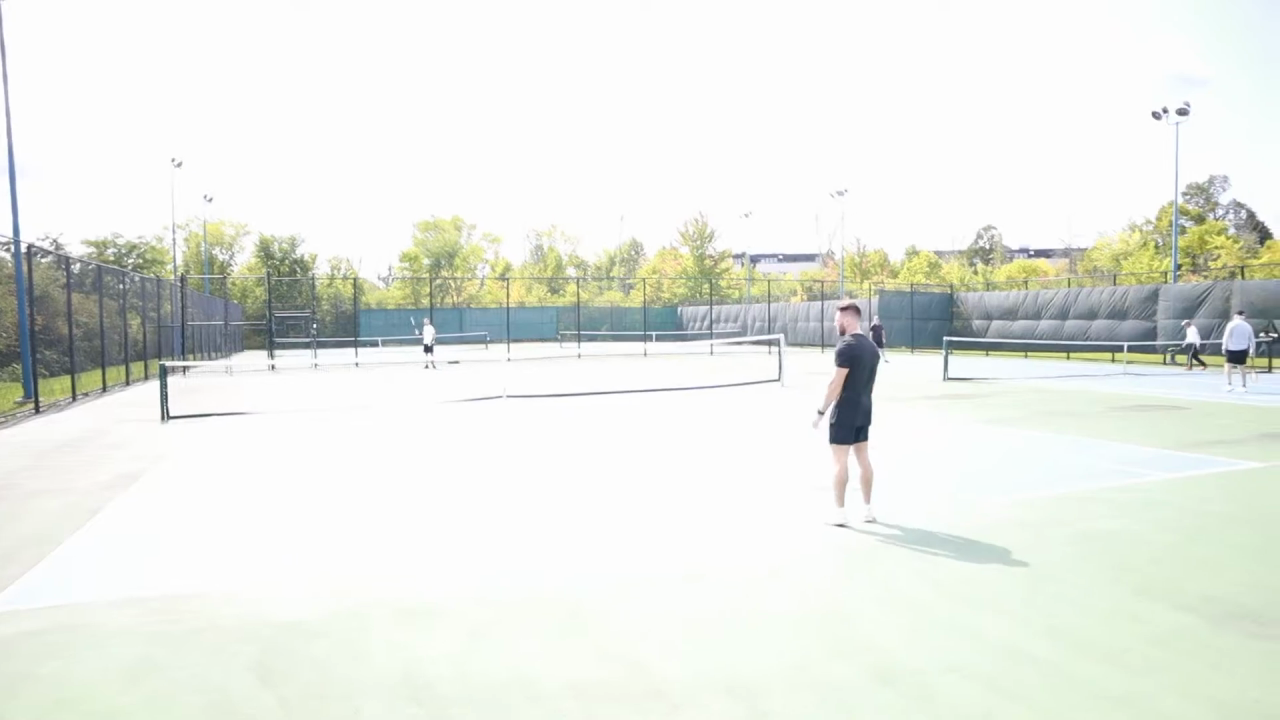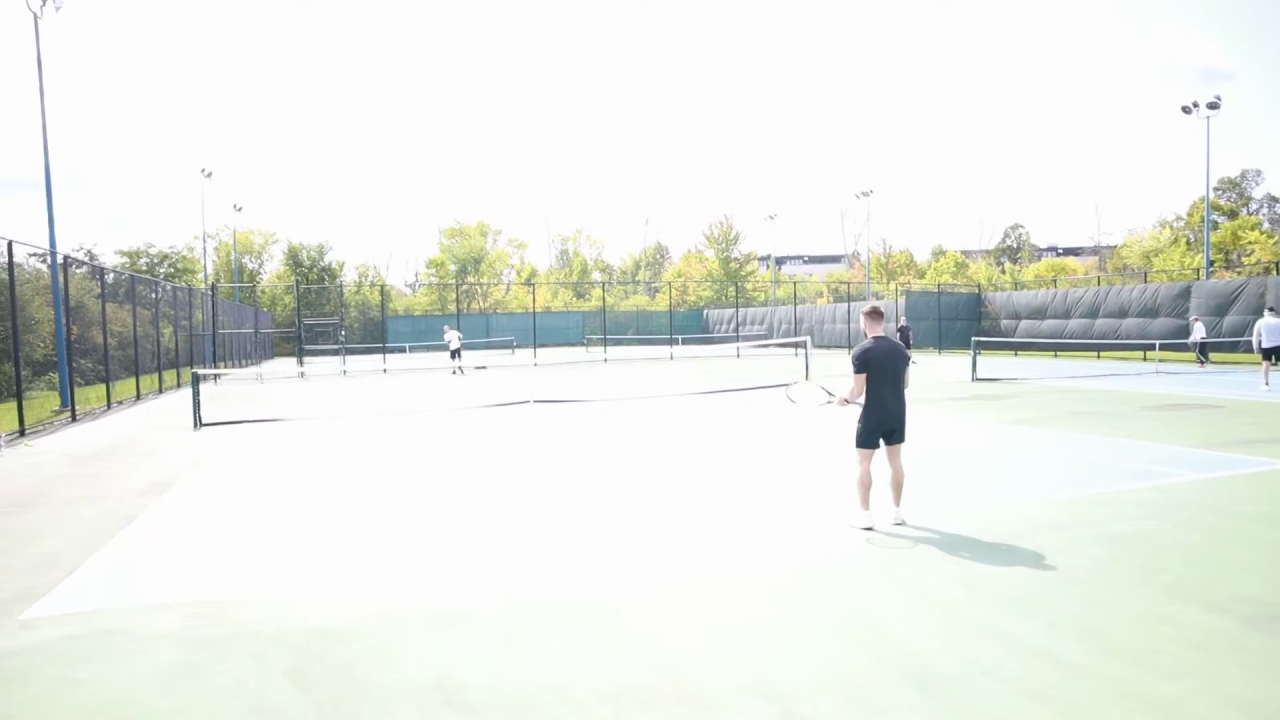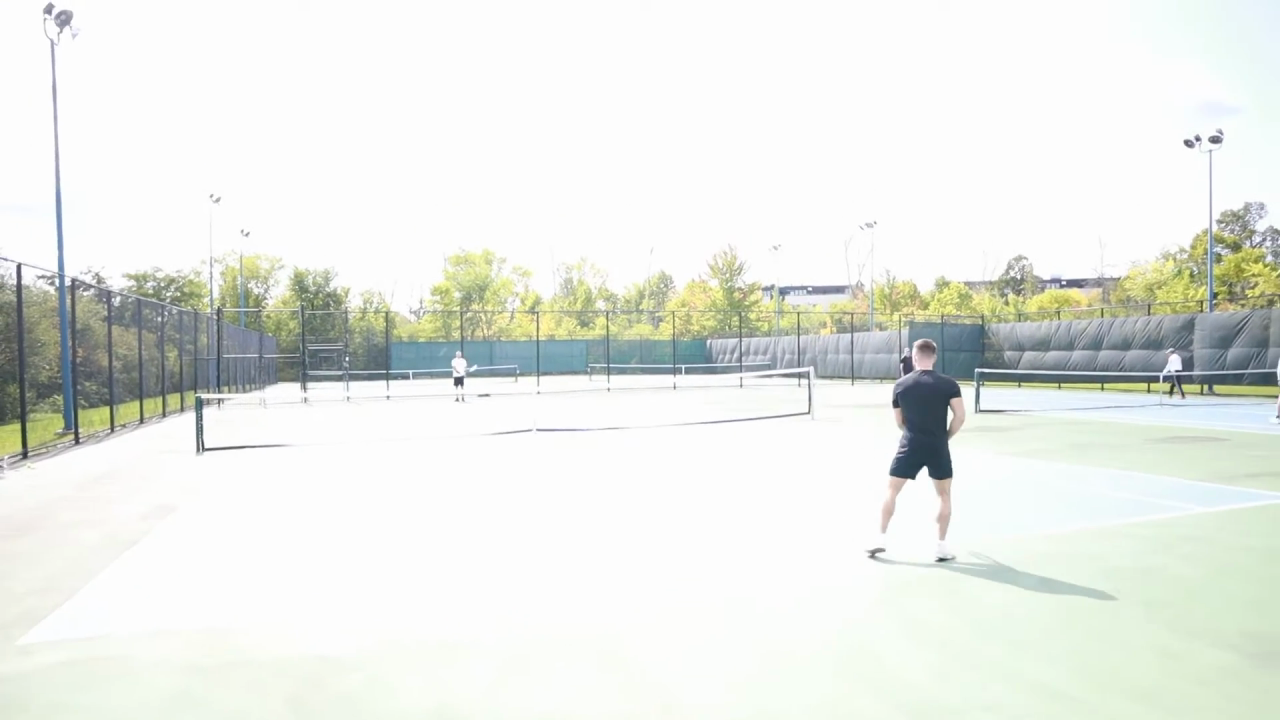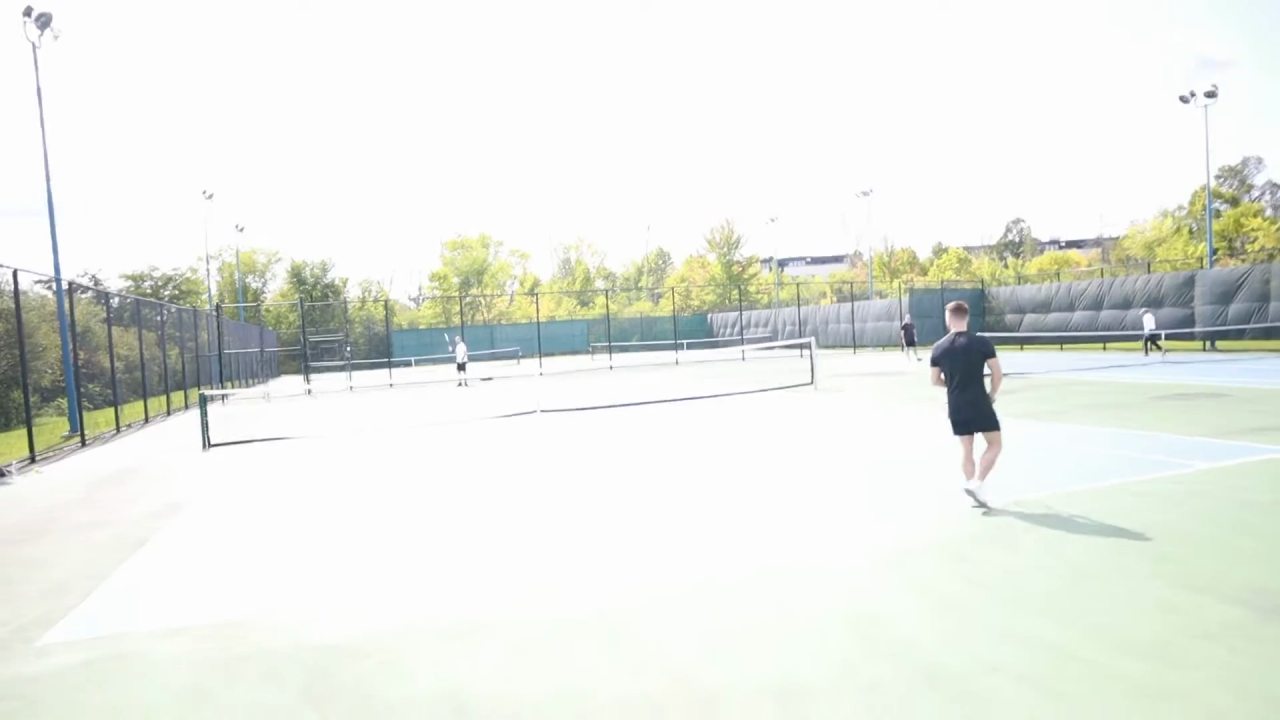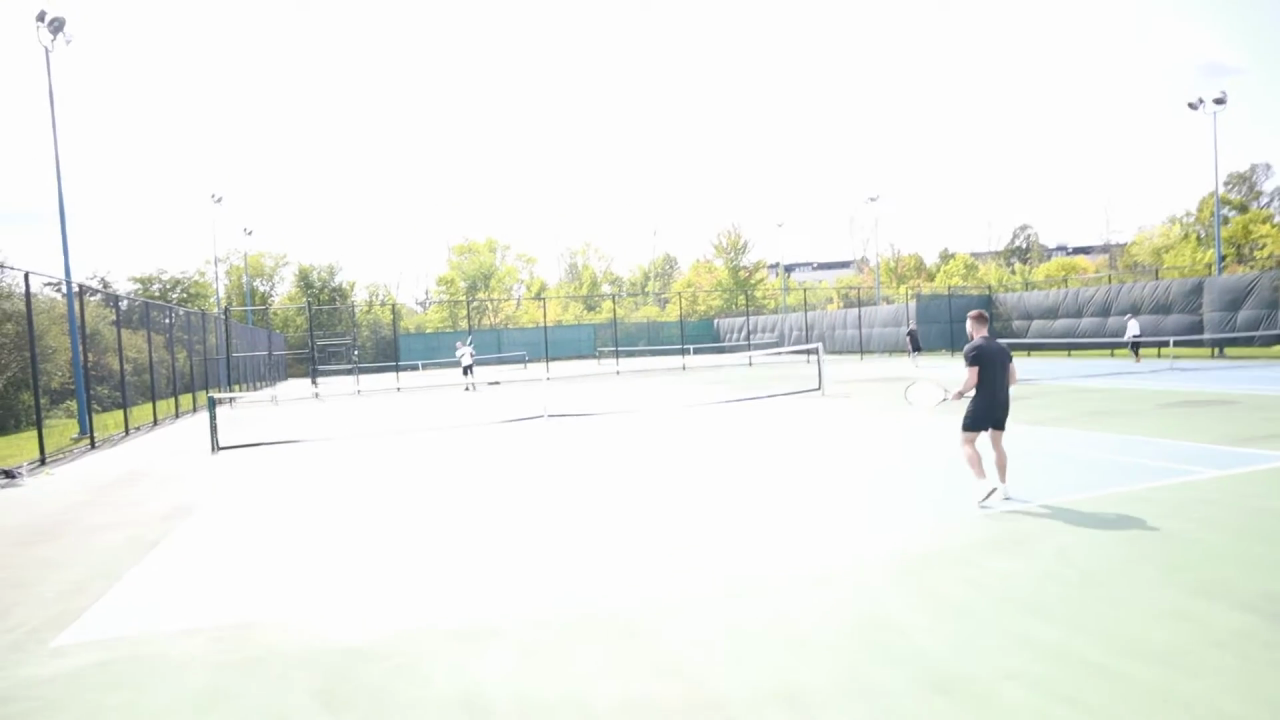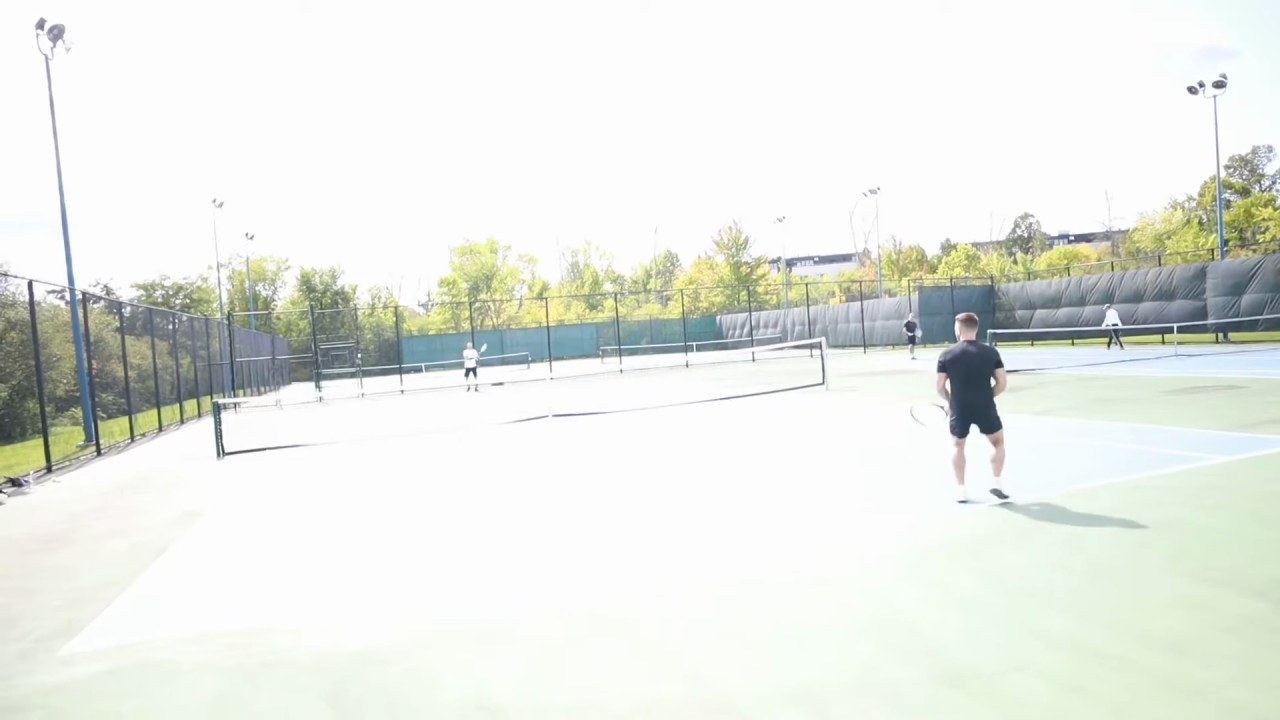
dt=0.7s
person 1, frame 1
left shoulder: (846, 346)
right shoulder: (872, 347)
left elbow: (836, 384)
left wrist: (821, 411)
left hip: (845, 411)
right hip: (864, 410)
left knee: (840, 461)
right knee: (863, 458)
left ankle: (840, 512)
right ankle: (867, 509)
person 1, frame 2
left shoulder: (862, 351)
right shoulder: (900, 349)
left elbow: (858, 390)
right elbow: (905, 383)
left wrist: (846, 399)
left hip: (873, 415)
right hip: (897, 413)
left knee: (864, 463)
right knee: (895, 462)
left ankle: (865, 515)
right ankle: (897, 512)
person 1, frame 3
left shoulder: (901, 385)
right shoulder: (948, 384)
left elbow: (899, 421)
right elbow: (960, 416)
right wrist: (946, 436)
left hip: (909, 447)
right hip: (937, 448)
left knee: (891, 492)
right knee: (944, 495)
left ankle: (880, 539)
right ankle: (941, 546)
person 1, frame 4
left shoulder: (939, 347)
right shoulder: (982, 343)
left elbow: (935, 380)
right elbow: (997, 373)
right wrist: (992, 394)
left hip: (955, 406)
right hip: (979, 404)
left knee: (967, 449)
right knee: (995, 445)
left ankle: (973, 486)
right ankle: (976, 483)
person 1, frame 5
left shoulder: (972, 348)
right shoulder: (1002, 348)
left elbow: (972, 380)
right elbow: (1012, 378)
left wrist: (960, 393)
left hip: (982, 403)
right hip: (1002, 403)
left knee: (967, 443)
right knee: (997, 444)
left ankle: (985, 483)
right ankle: (1003, 487)
person 1, frame 6
left shoulder: (947, 354)
right shoulder: (991, 352)
left elbow: (940, 387)
right elbow: (1002, 384)
left wrist: (950, 401)
right wrist: (986, 397)
left hip: (959, 409)
right hip: (985, 408)
left knee: (958, 446)
right knee: (998, 443)
left ankle: (961, 490)
right ankle: (996, 483)
